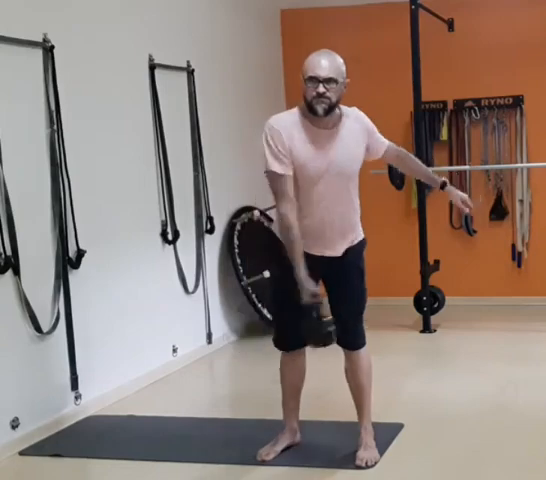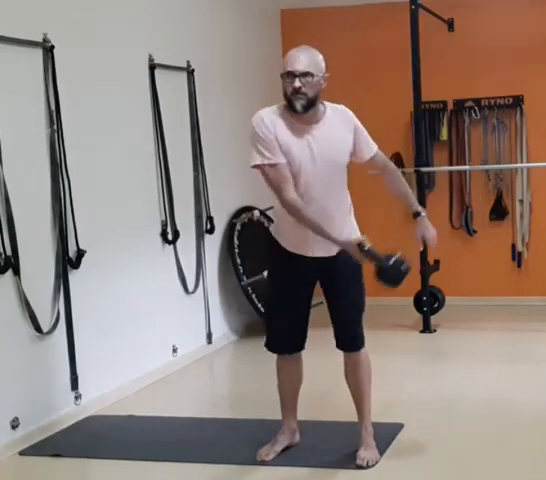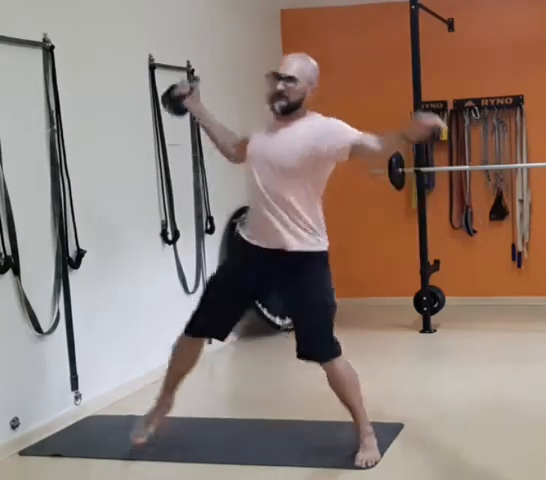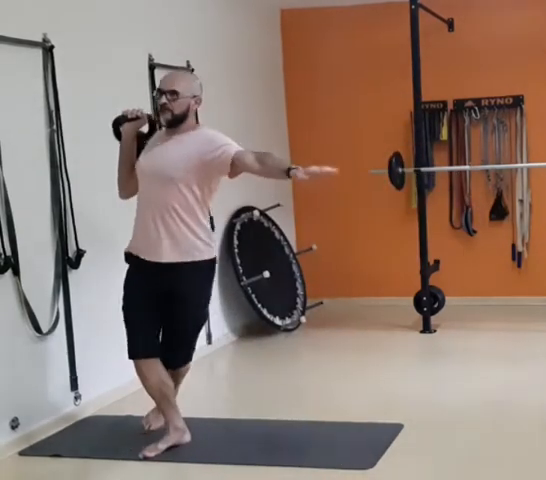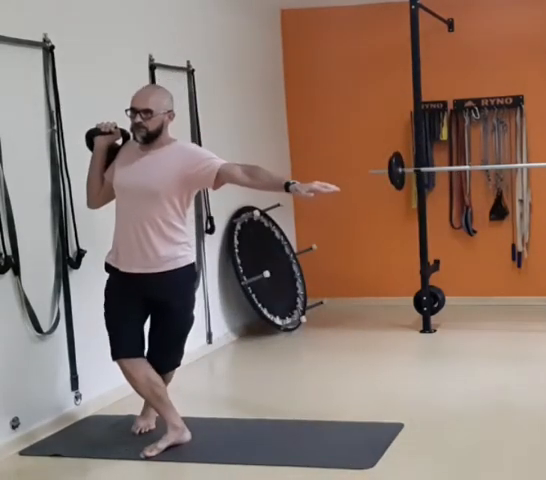
dt=0.7s
person 1, frame 1
left shoulder: (358, 122)
right shoulder: (279, 128)
left elbow: (396, 155)
right elbow: (285, 206)
left wrist: (444, 185)
right wrist: (301, 275)
left hip: (348, 248)
right hip: (297, 249)
left knee: (354, 342)
right knee: (291, 343)
left ankle: (366, 433)
right ankle: (290, 429)
person 1, frame 2
left shoulder: (343, 118)
right shoulder: (266, 123)
left elbow: (384, 167)
right elbow: (288, 197)
left wrist: (418, 214)
right wrist: (339, 236)
left hip: (342, 250)
right hip: (290, 251)
left knee: (353, 343)
right knee: (286, 345)
left ankle: (366, 433)
right ankle: (288, 429)
person 1, frame 3
left shoulder: (324, 130)
right shoulder: (266, 123)
left elbow: (375, 146)
right elbow: (236, 151)
left wrist: (410, 135)
right wrist: (198, 109)
left hip: (302, 254)
right hip: (252, 248)
left knee: (324, 352)
right knee: (196, 331)
left ankle: (365, 433)
right ankle: (161, 409)
person 1, frame 4
left shoulder: (209, 143)
right shoulder: (154, 142)
left elbow: (250, 160)
right elbow: (126, 189)
left wrist: (291, 170)
right wrist: (127, 139)
left hip: (190, 265)
right hip: (143, 262)
left knee: (177, 353)
right knee: (142, 352)
left ankle: (166, 404)
right ankle: (175, 427)
person 1, frame 5
left shoulder: (186, 156)
right shoulder: (126, 153)
left elbow: (241, 173)
right elbow: (94, 199)
left wrist: (291, 186)
right wrist: (100, 149)
left hip: (172, 273)
right hip: (124, 273)
left knee: (165, 359)
right knee: (127, 355)
left ankle: (151, 407)
right ankle: (175, 426)
